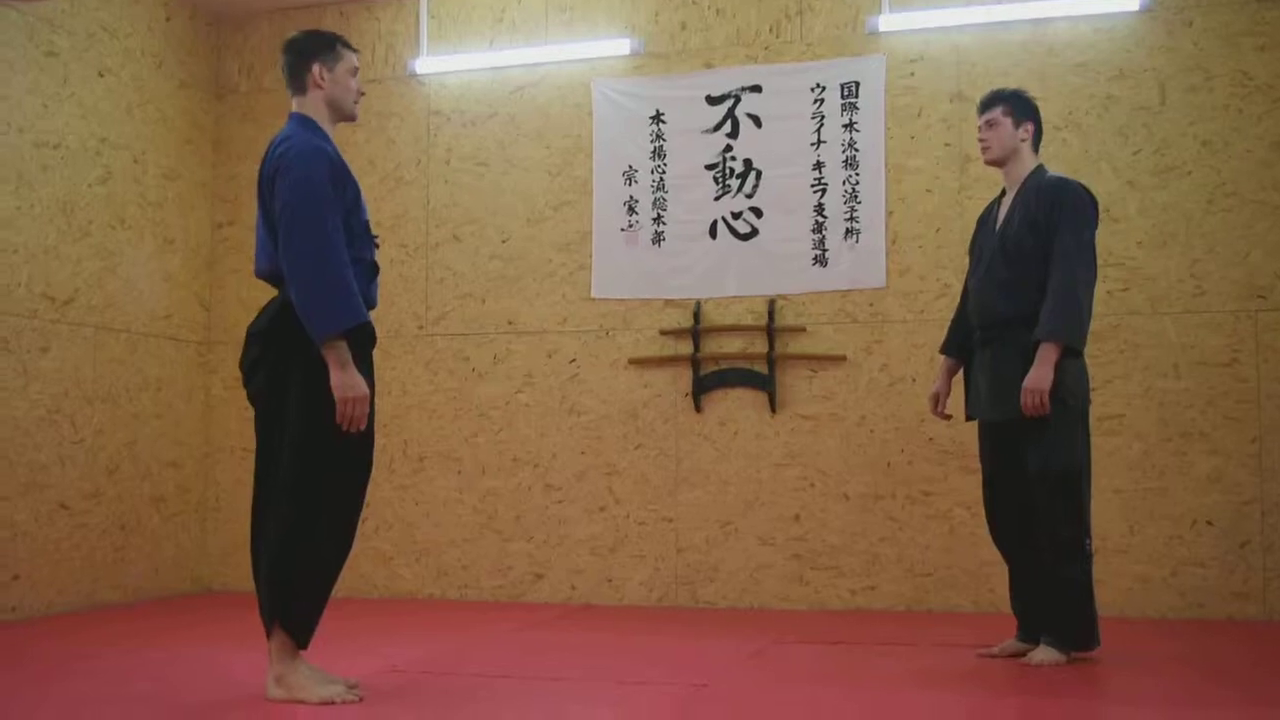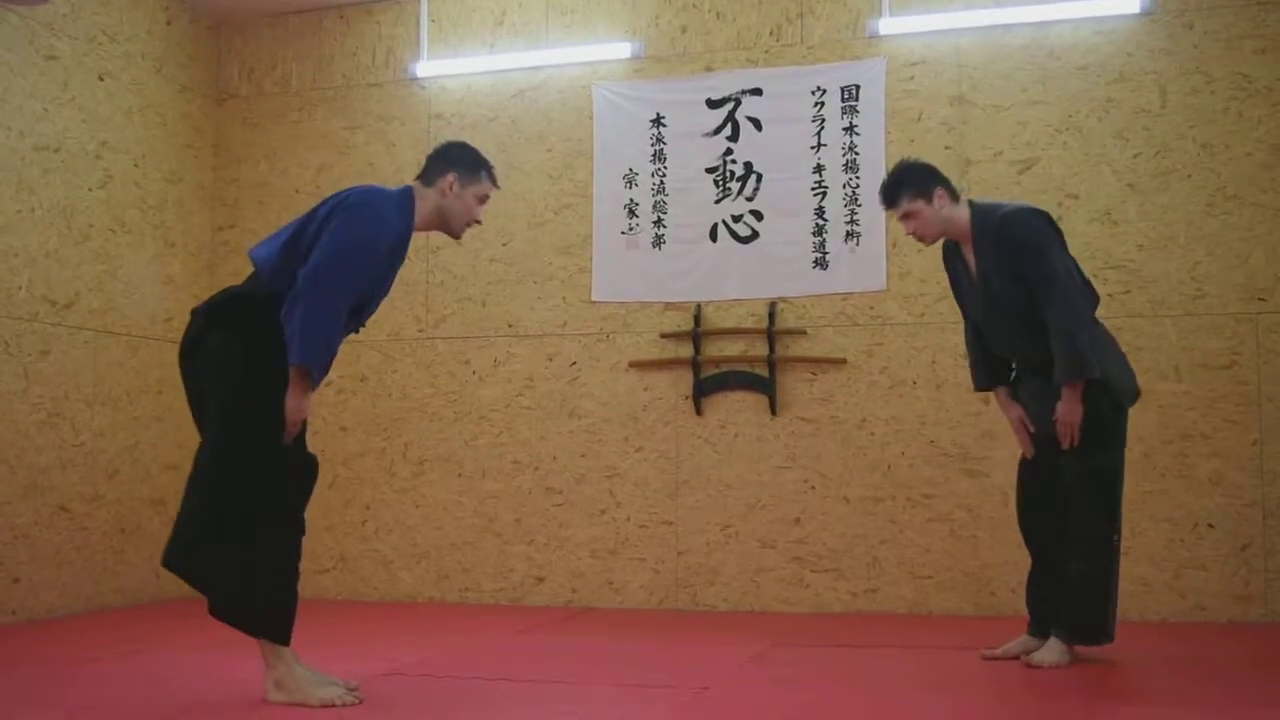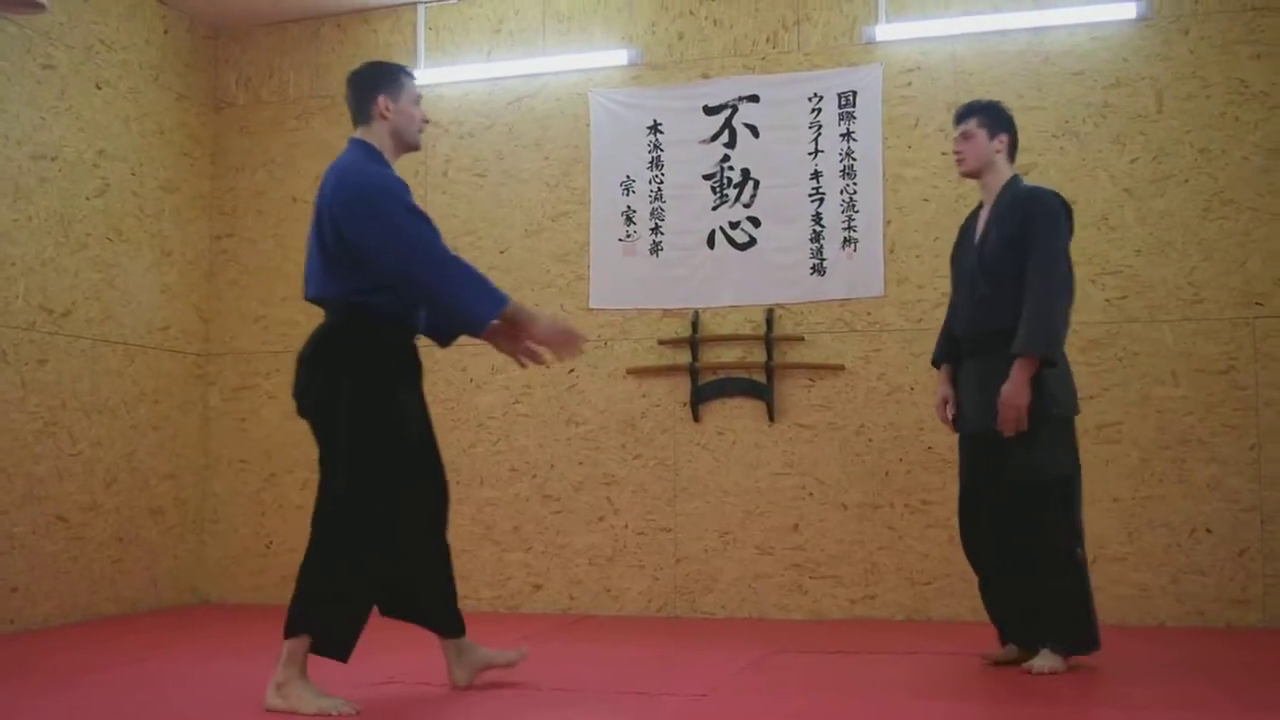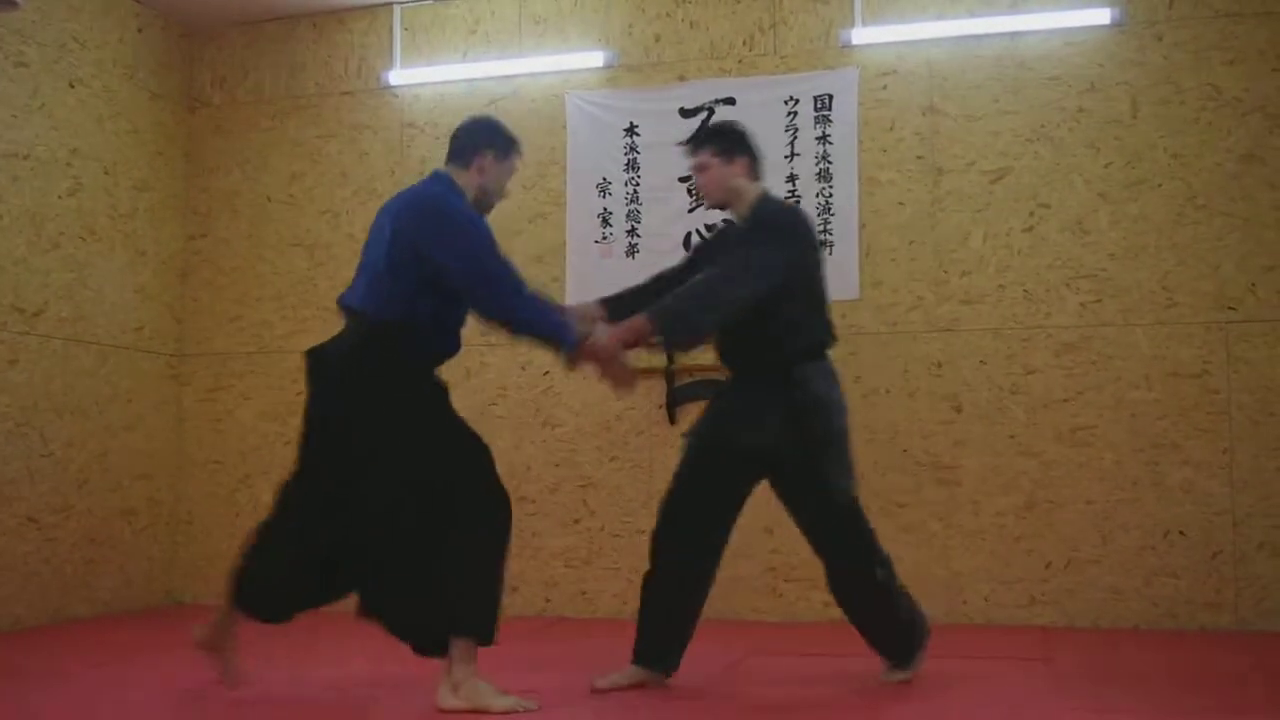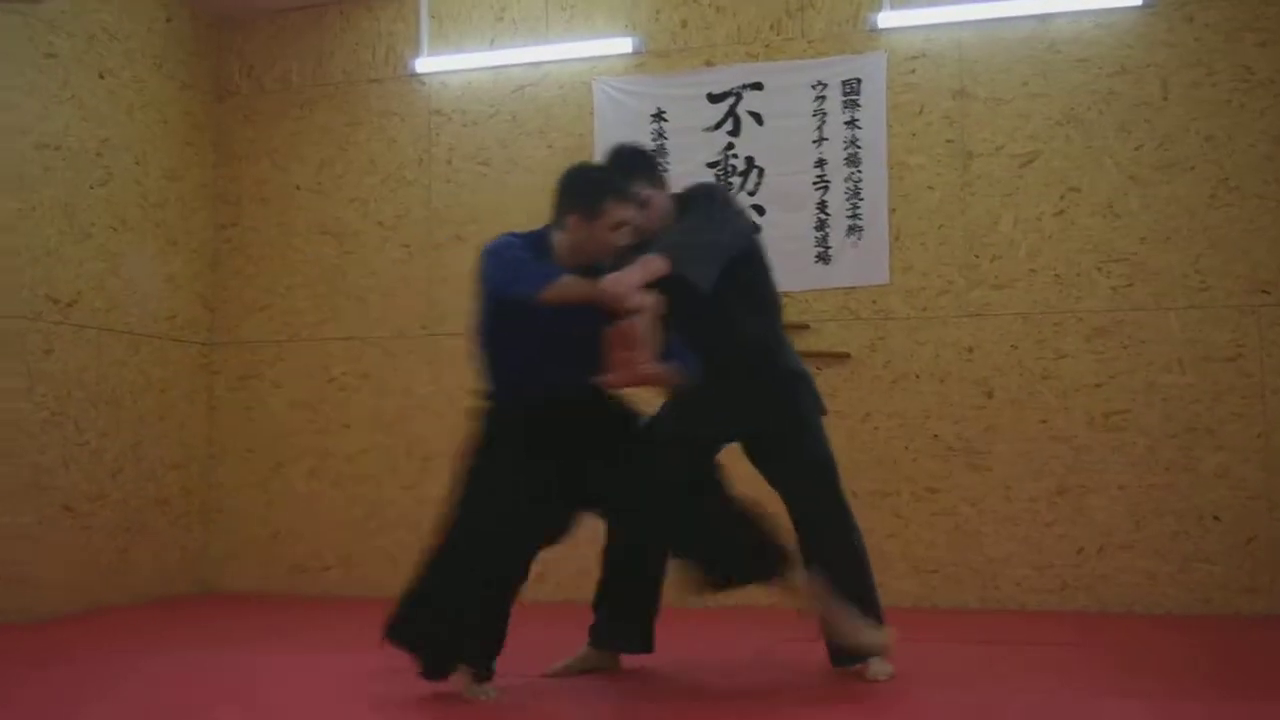
dt=1s
person 1, frame 1
left shoulder: (305, 151)
right shoulder: (305, 153)
right elbow: (313, 269)
right wrist: (342, 365)
left hip: (305, 349)
right hip: (312, 352)
left knee: (305, 503)
right knee: (310, 503)
left ankle: (288, 660)
right ankle: (285, 668)
person 1, frame 2
left shoulder: (386, 221)
right shoulder: (376, 213)
right elbow: (318, 298)
left wrist: (297, 384)
right wrist: (299, 388)
left hip: (256, 349)
right hip: (241, 346)
left knee: (275, 500)
right knee: (260, 501)
left ankle: (284, 662)
right ankle: (281, 671)
person 1, frame 3
left shoulder: (368, 180)
right shoulder: (362, 181)
left elbow: (412, 280)
right elbow: (432, 266)
left wrist: (488, 330)
right wrist: (527, 317)
left hip: (375, 364)
right hip: (358, 367)
left knee: (416, 504)
right knee: (356, 514)
left ankle: (460, 652)
person 1, frame 4
left shoulder: (410, 204)
right shoulder: (452, 219)
right elbow: (506, 299)
right wrist: (590, 345)
left hip: (351, 370)
right hip: (388, 381)
left knee: (316, 507)
right knee: (467, 510)
left ankle: (226, 629)
person 1, frame 5
left shoulder: (615, 278)
right shoulder: (510, 258)
right elbow: (528, 289)
left wrist: (649, 368)
right wrist: (600, 295)
left hip: (585, 417)
right hip: (519, 429)
right knee: (488, 533)
right ankle: (464, 661)
person 2, frame 1
left shoulder: (1063, 197)
right shoulder: (991, 215)
left elbow: (1070, 286)
left wrist: (1044, 363)
right wrist: (948, 369)
left hip: (1044, 378)
right hip: (995, 380)
left knee: (1056, 508)
right knee: (1009, 511)
left ankle: (1067, 633)
right ankle: (1033, 627)
person 2, frame 2
left shoulder: (1018, 227)
right shoulder: (955, 254)
left elbow: (1068, 312)
right elbow: (980, 332)
left wrist: (1072, 396)
right wrist: (1007, 402)
left hip: (1088, 385)
right hip: (1040, 384)
left knee: (1087, 512)
right knee: (1039, 510)
left ankle: (1070, 631)
right ankle: (1043, 626)
person 2, frame 3
left shoulder: (1038, 206)
right shoulder: (972, 224)
left elbow: (1047, 298)
left wrist: (1019, 376)
right wrist: (946, 376)
left hip: (1028, 384)
right hip: (978, 383)
left knee: (1047, 516)
right knee: (982, 523)
left ankle: (1065, 638)
right ankle: (1020, 635)
person 2, frame 4
left shoulder: (782, 225)
right shoulder: (728, 239)
left elbow: (721, 292)
right elbow: (675, 284)
left wrist: (630, 330)
right wrist: (594, 313)
left hip: (798, 397)
right hip: (746, 396)
left knee: (836, 531)
right knee: (685, 521)
left ankle: (905, 646)
right ankle: (653, 660)
person 2, frame 5
left shoulder: (710, 208)
right shoulder: (633, 250)
left elbow: (695, 248)
left hip: (769, 380)
right hip: (704, 386)
left knee: (821, 508)
left ankle: (862, 646)
right ankle: (608, 644)
